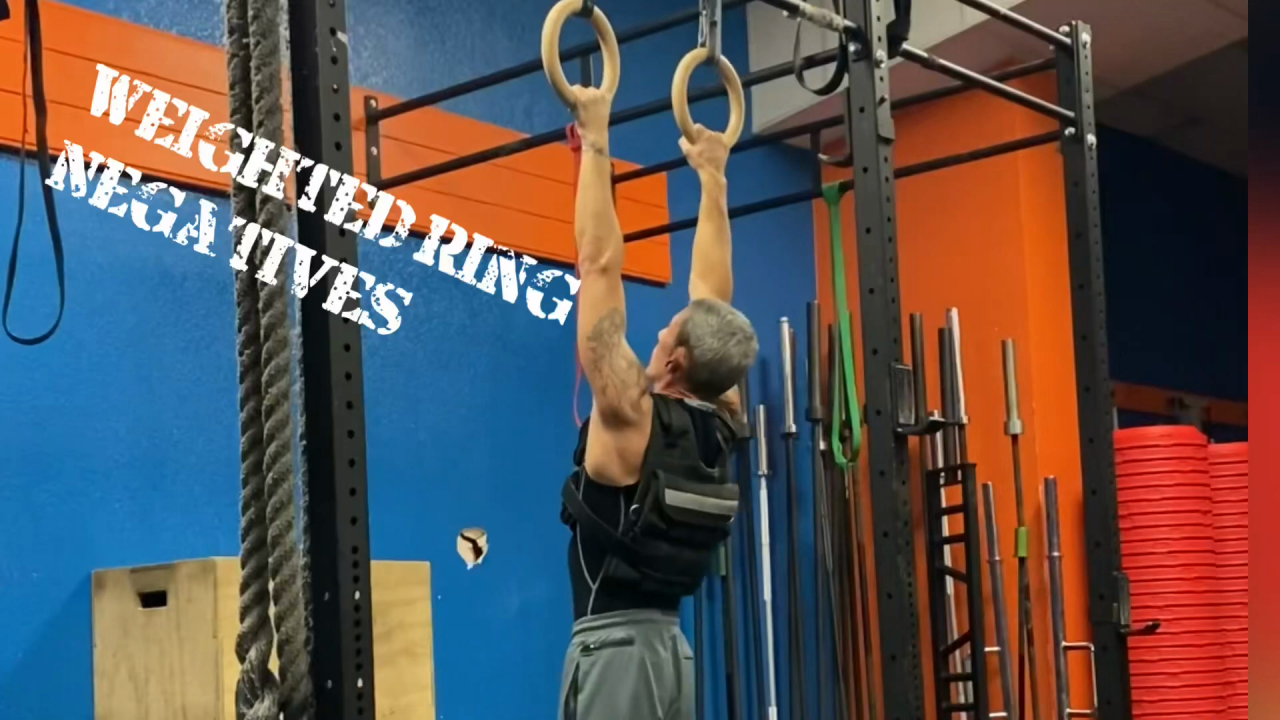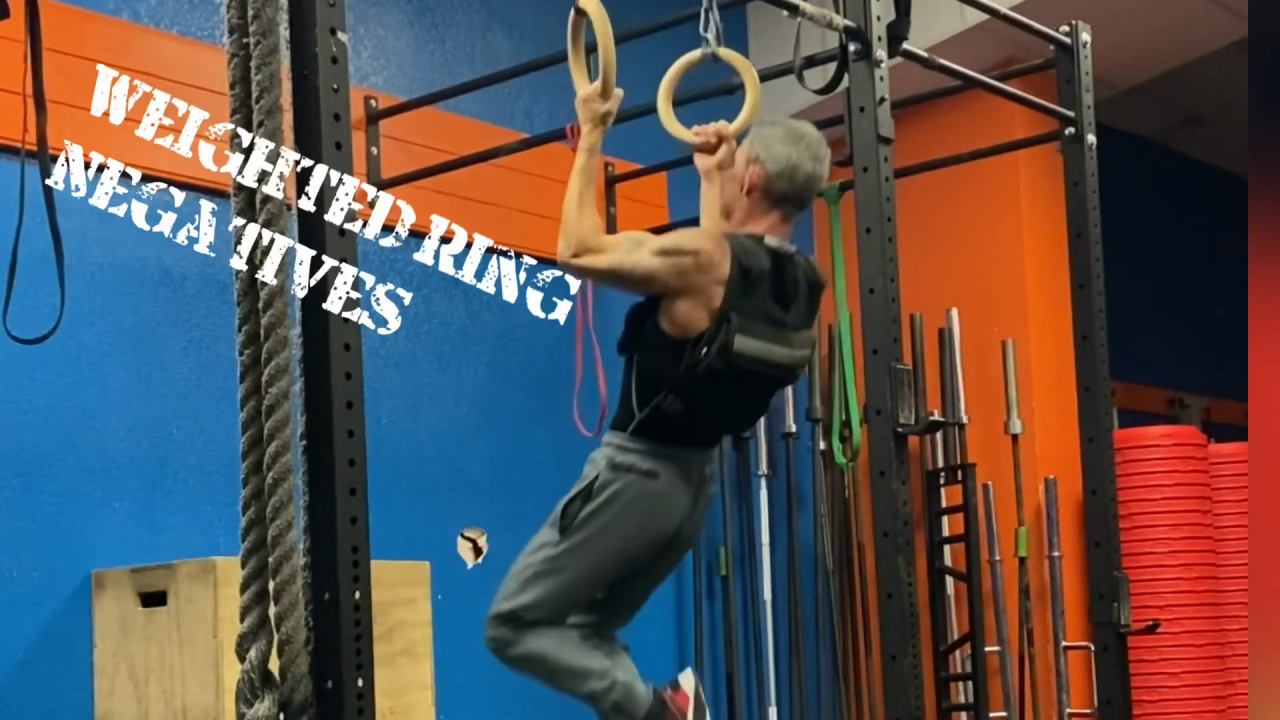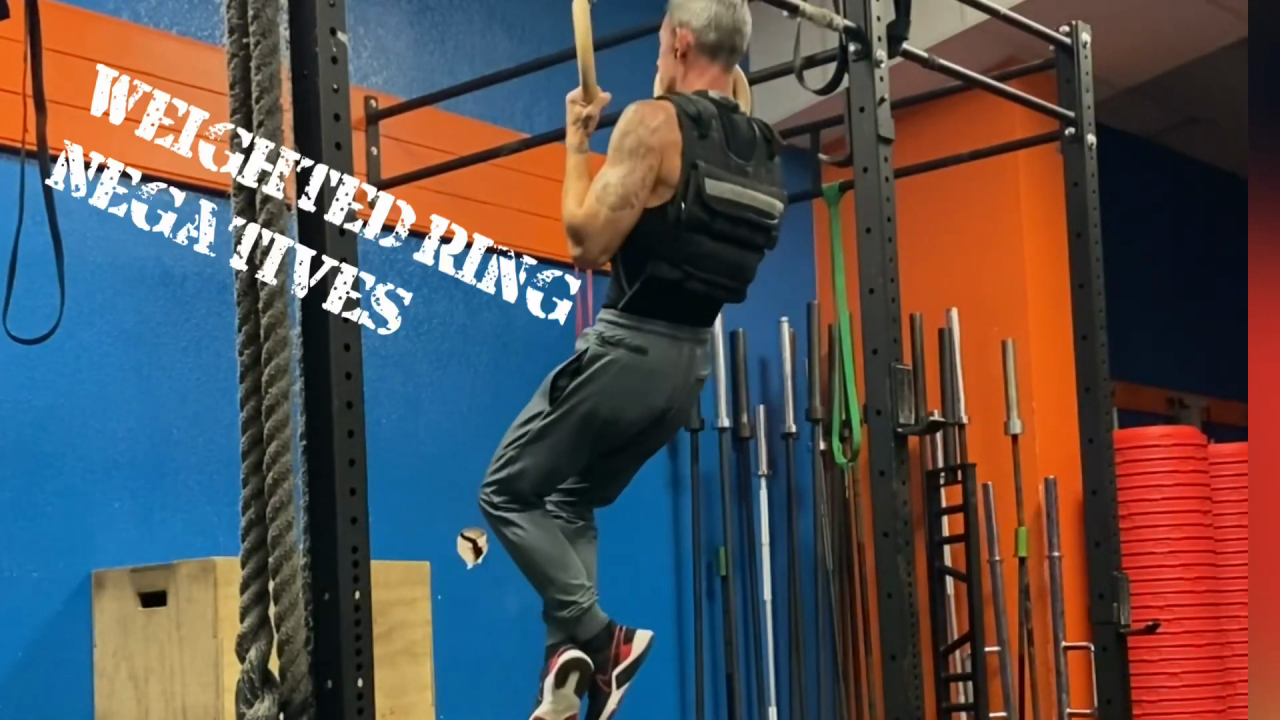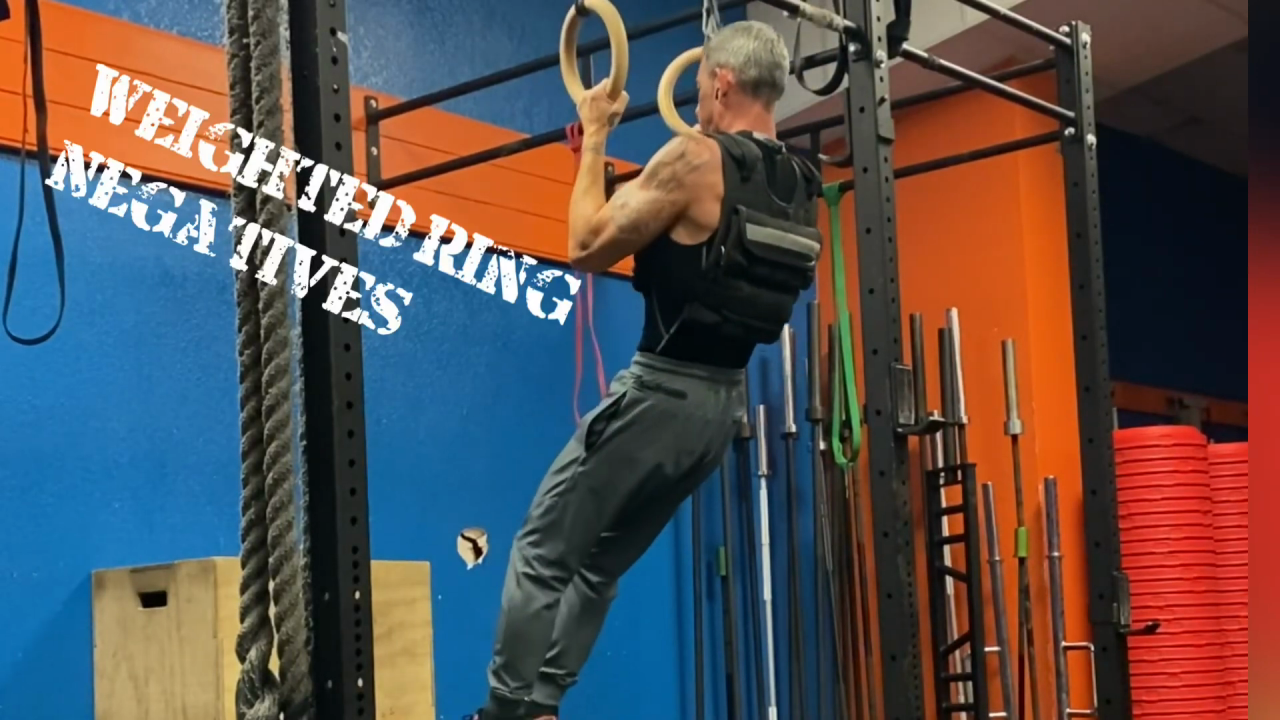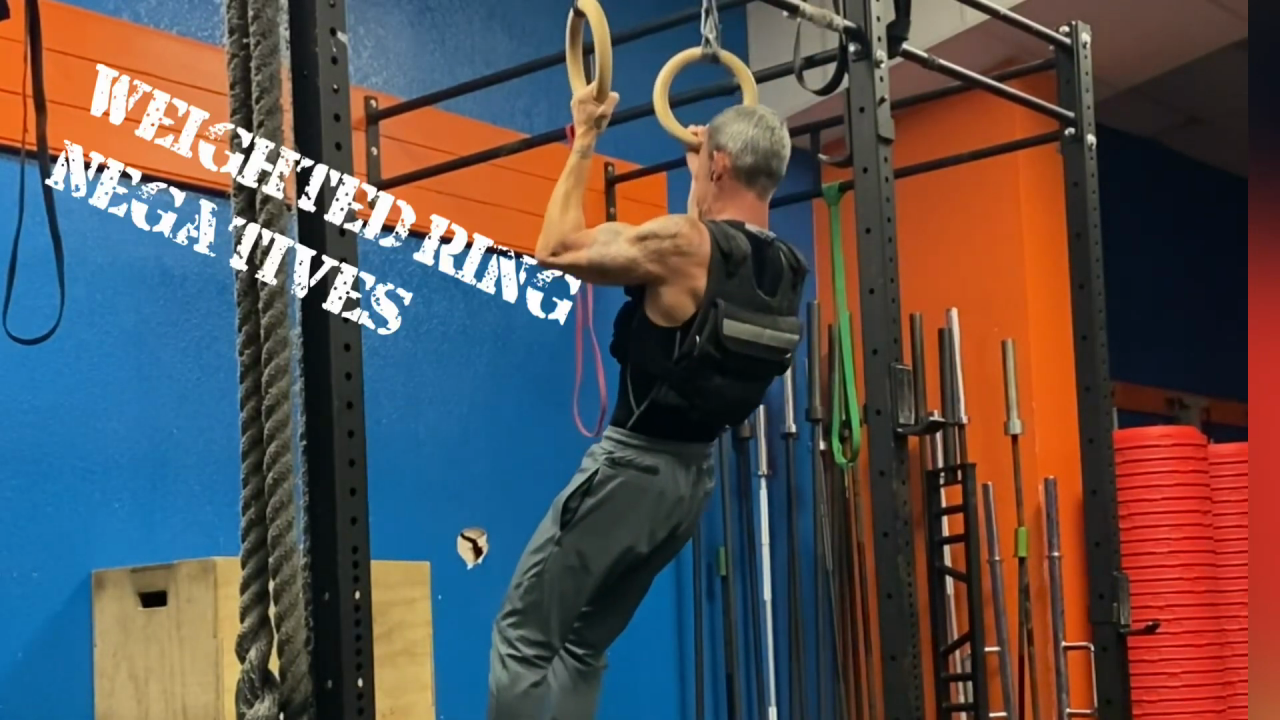
dt=1s
person 1, frame 1
left shoulder: (631, 418)
right shoulder: (720, 424)
left elbow: (600, 264)
right elbow: (714, 297)
left wrist: (595, 141)
right wrist: (711, 176)
left hip: (613, 648)
right hip: (668, 648)
person 1, frame 2
left shoulder: (705, 257)
right shoulder: (804, 286)
left elbow: (576, 249)
left wrist: (590, 140)
right wrist: (712, 179)
left hip: (635, 475)
right hip: (690, 486)
left knee: (514, 626)
right knee: (591, 625)
person 1, frame 3
left shoulder: (655, 121)
right shoulder: (760, 151)
left elbow: (587, 243)
left wrist: (577, 142)
left hip: (627, 350)
right hip: (687, 361)
left knee: (508, 494)
right knee: (572, 502)
left ankle: (598, 638)
right ankle: (569, 653)
person 1, frame 4
left shoulder: (695, 159)
right shoulder: (796, 188)
left elbow: (586, 247)
left wrist: (593, 139)
left hip: (659, 394)
right hip: (721, 401)
left knee: (541, 557)
right knee: (596, 568)
person 1, frame 5
left shoulder: (684, 243)
right shoulder: (785, 270)
left elbow: (555, 248)
left wrist: (584, 141)
right wrist: (697, 172)
left hip: (631, 469)
right hip: (692, 475)
left knee: (523, 636)
right knee: (582, 646)
